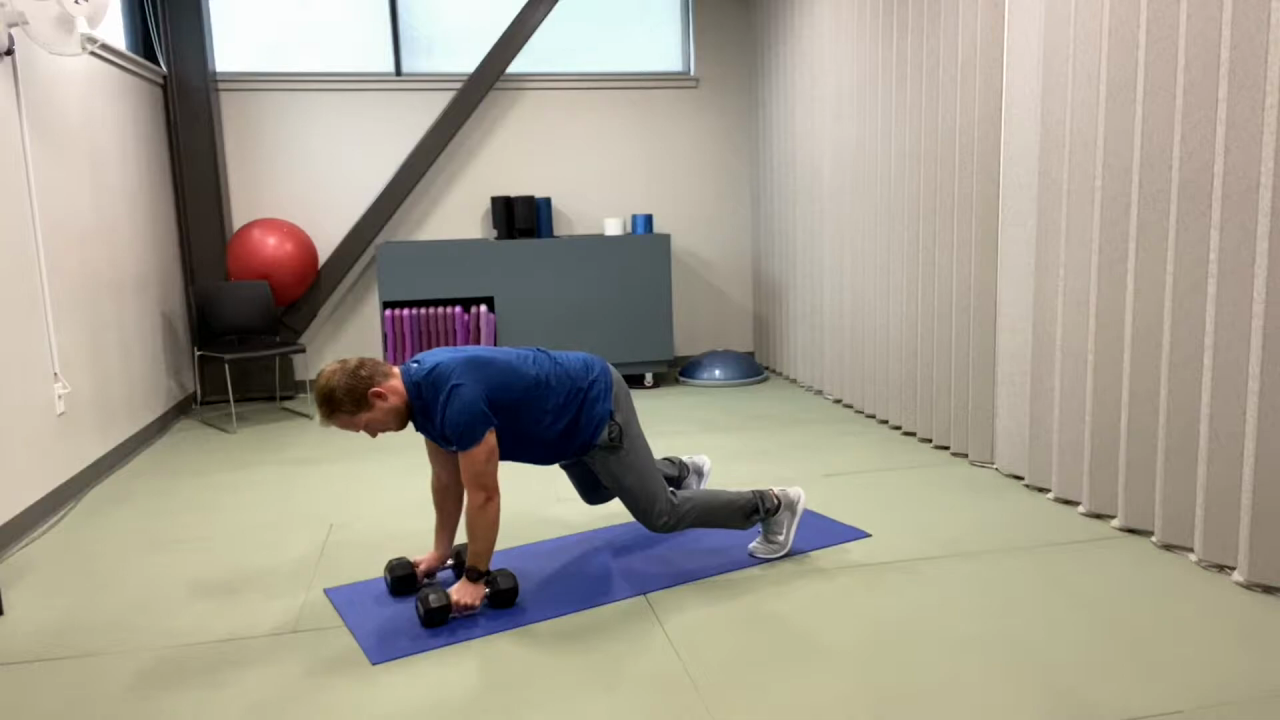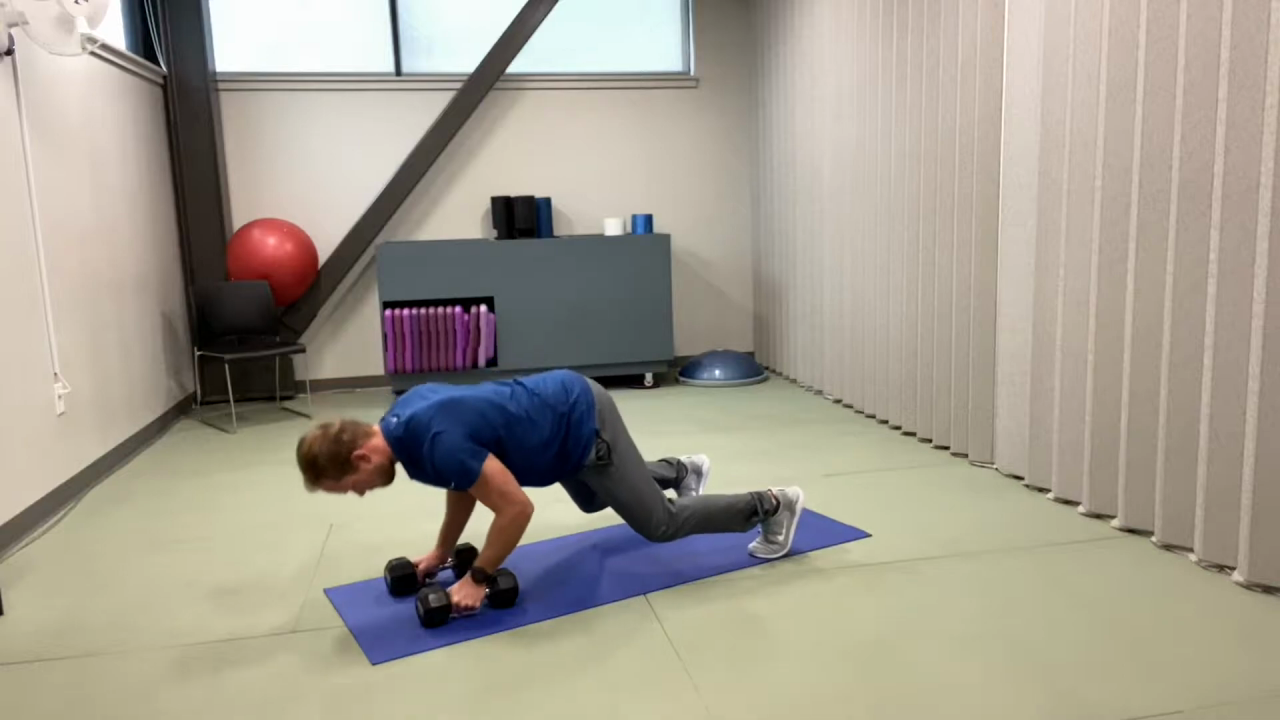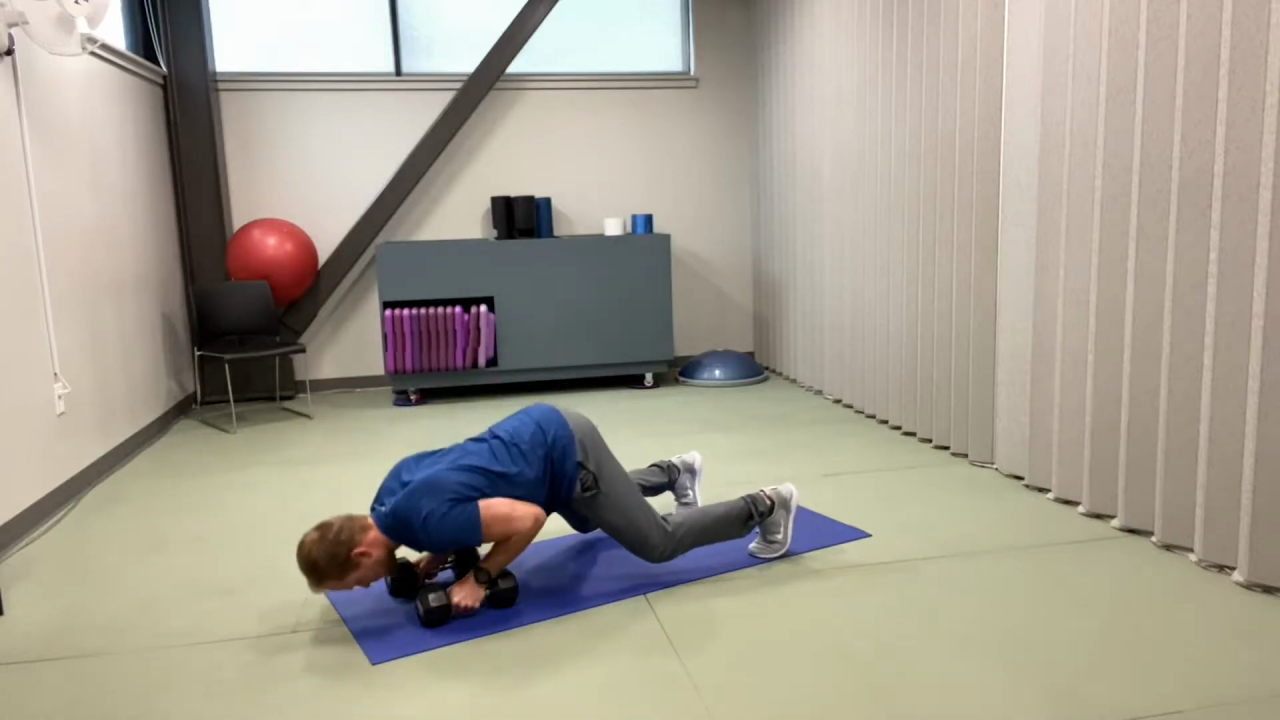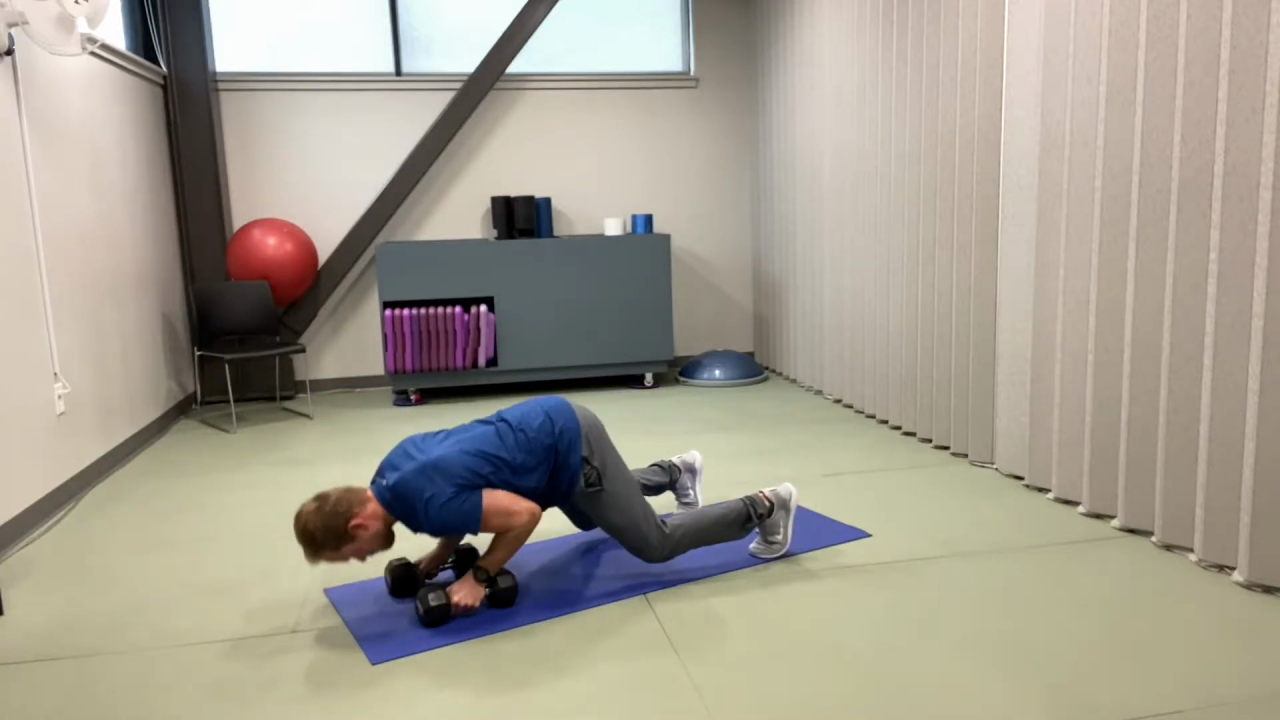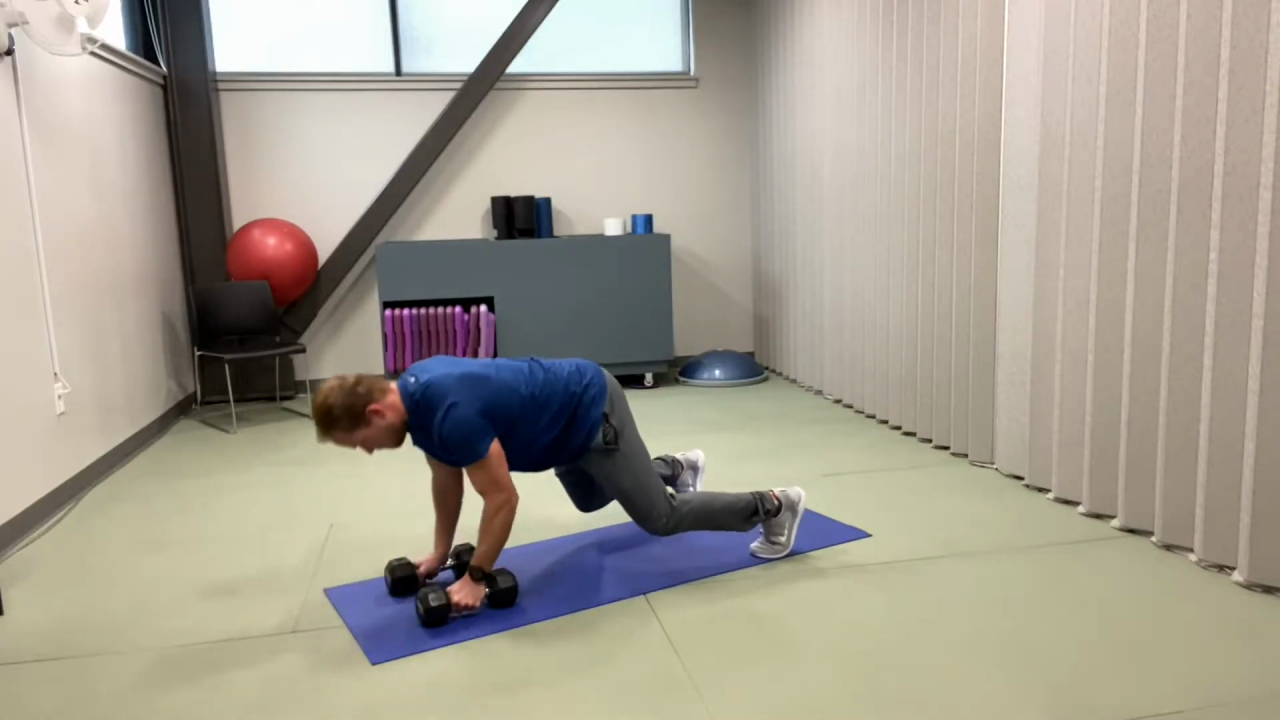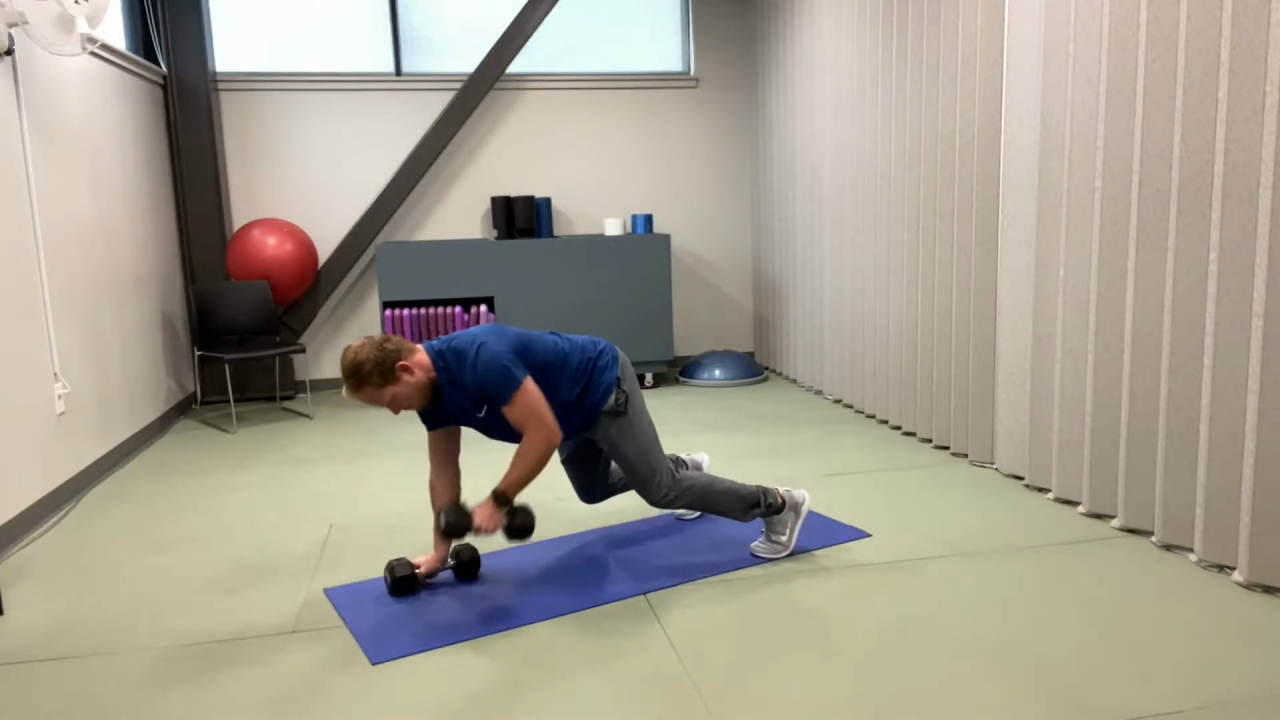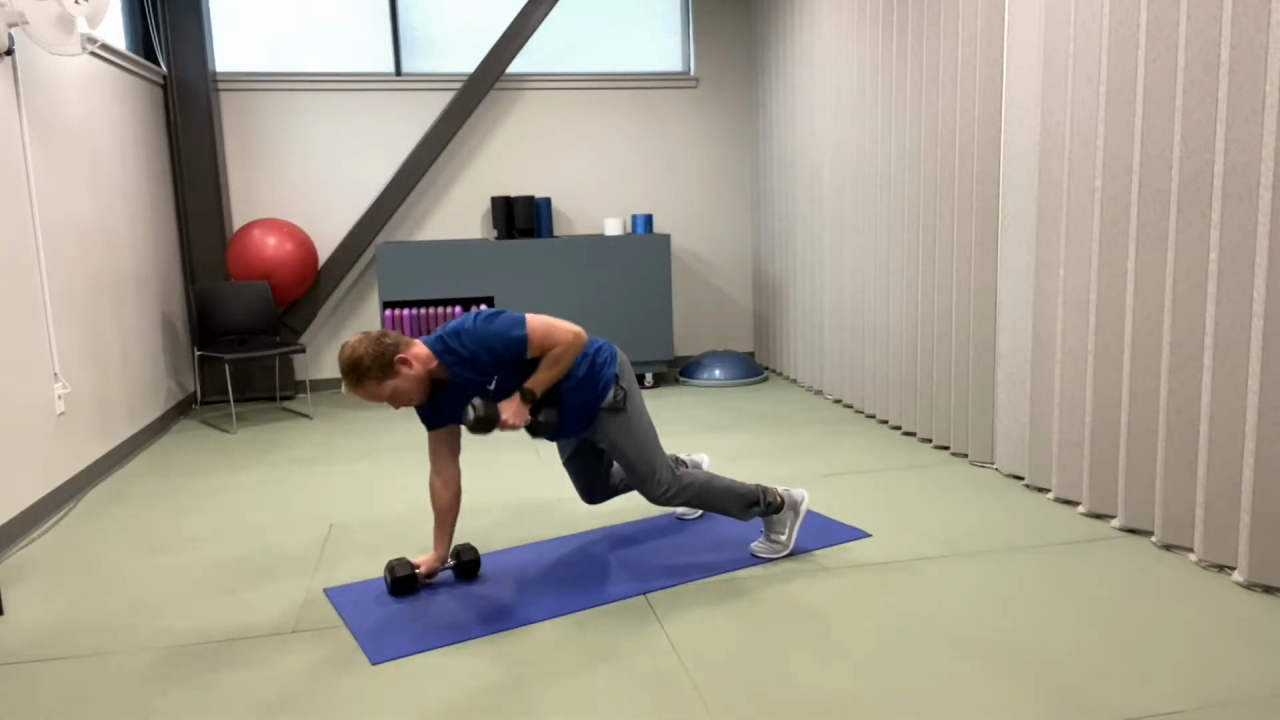
dt=0.4s
person 1, frame 1
left shoulder: (454, 397)
right shoulder: (418, 385)
left elbow: (484, 495)
right elbow: (446, 474)
left wrist: (474, 578)
right wrist: (440, 550)
left hip: (595, 404)
right hip: (573, 406)
left knee: (660, 513)
right knee: (599, 493)
left ankle: (772, 504)
right ankle: (683, 470)
person 1, frame 2
left shoulder: (436, 445)
right shoulder: (400, 422)
left elbow: (516, 508)
right elbow: (467, 479)
left wrist: (477, 579)
right wrist: (441, 552)
left hip: (582, 420)
right hip: (562, 404)
left knee: (660, 522)
right knee: (595, 500)
left ankle: (771, 505)
right ankle: (682, 470)
person 1, frame 3
left shoulder: (427, 521)
right shoulder: (392, 496)
left elbow: (530, 518)
left wrist: (479, 578)
right wrist: (438, 555)
left hip: (566, 451)
right hip: (545, 427)
left knee: (658, 542)
right knee: (588, 520)
left ankle: (766, 505)
right ankle: (677, 472)
person 1, frame 4
left shoulder: (428, 501)
right shoulder: (390, 476)
left elbow: (526, 514)
left wrist: (478, 578)
right wrist: (440, 556)
left hip: (571, 445)
right hip: (553, 423)
left knee: (655, 544)
right knee: (591, 518)
left ankle: (766, 506)
right ankle: (676, 471)
person 1, frame 5
left shoulder: (451, 412)
right shoulder: (414, 395)
left elbow: (503, 499)
right elbow: (447, 478)
left wrist: (476, 577)
right wrist: (440, 552)
left hip: (592, 409)
right hip: (568, 413)
left knee: (658, 515)
right knee: (591, 499)
left ankle: (774, 505)
right ankle: (676, 467)
person 1, frame 6
left shoulder: (482, 357)
right shoulder: (432, 388)
left elbow: (548, 436)
right elbow: (443, 472)
left wrist: (498, 504)
right wrist: (440, 551)
left hip: (602, 383)
right hip: (573, 405)
left knee: (659, 489)
right knee: (594, 489)
left ankle: (778, 504)
right ankle: (684, 464)
person 1, frame 7
left shoulder: (480, 334)
right shoulder: (432, 390)
left elbow: (573, 337)
right elbow: (445, 473)
left wrist: (522, 396)
right wrist: (440, 552)
left hip: (600, 382)
right hip: (568, 408)
left knee: (659, 486)
right knee: (596, 490)
left ankle: (777, 502)
right ankle: (684, 464)
